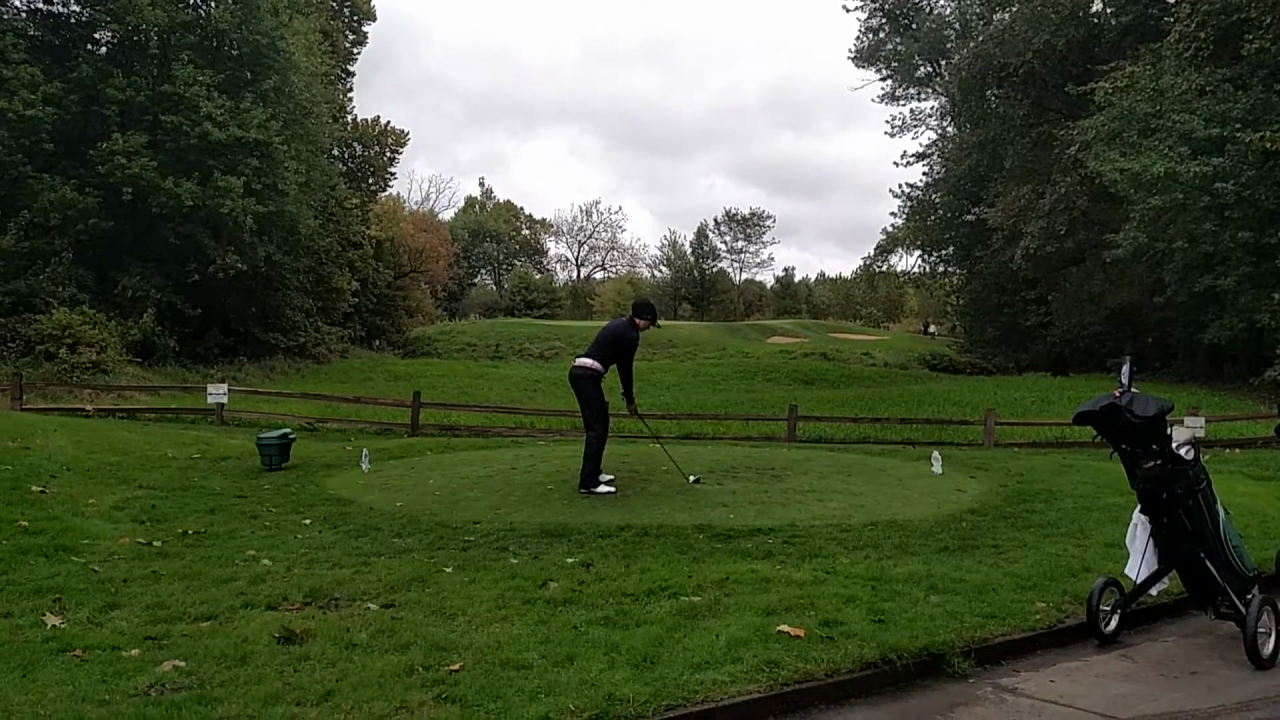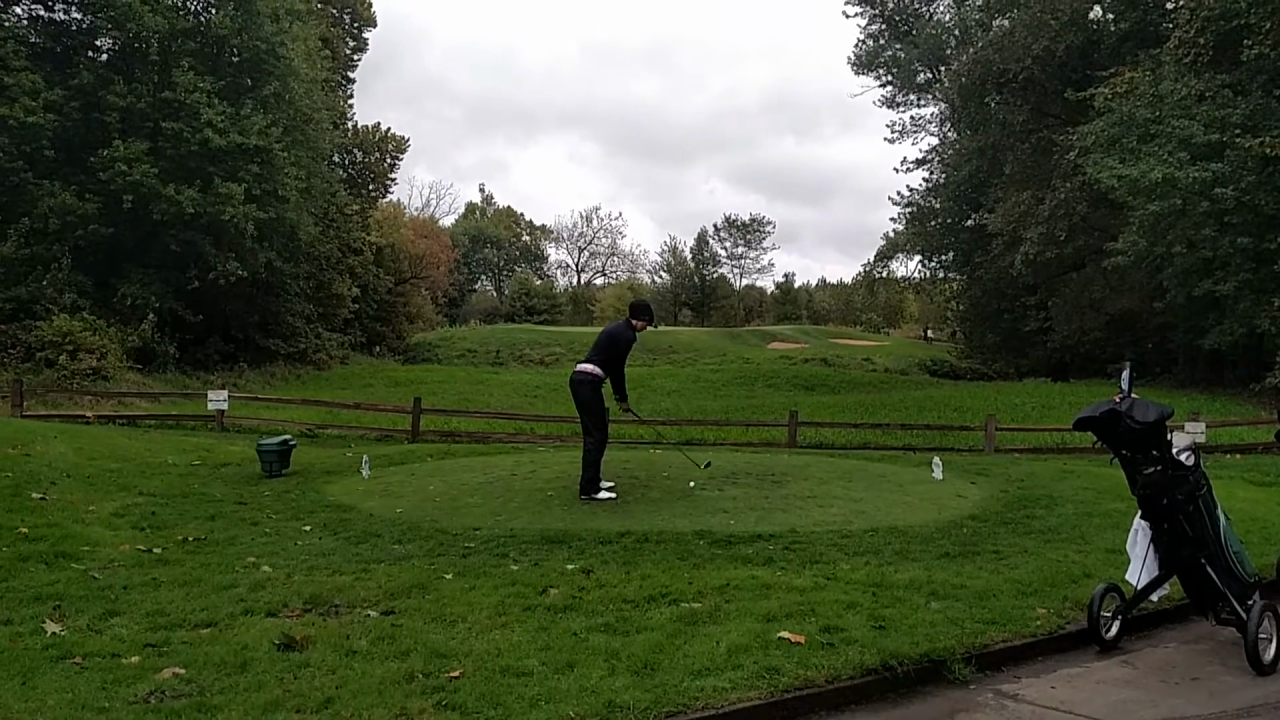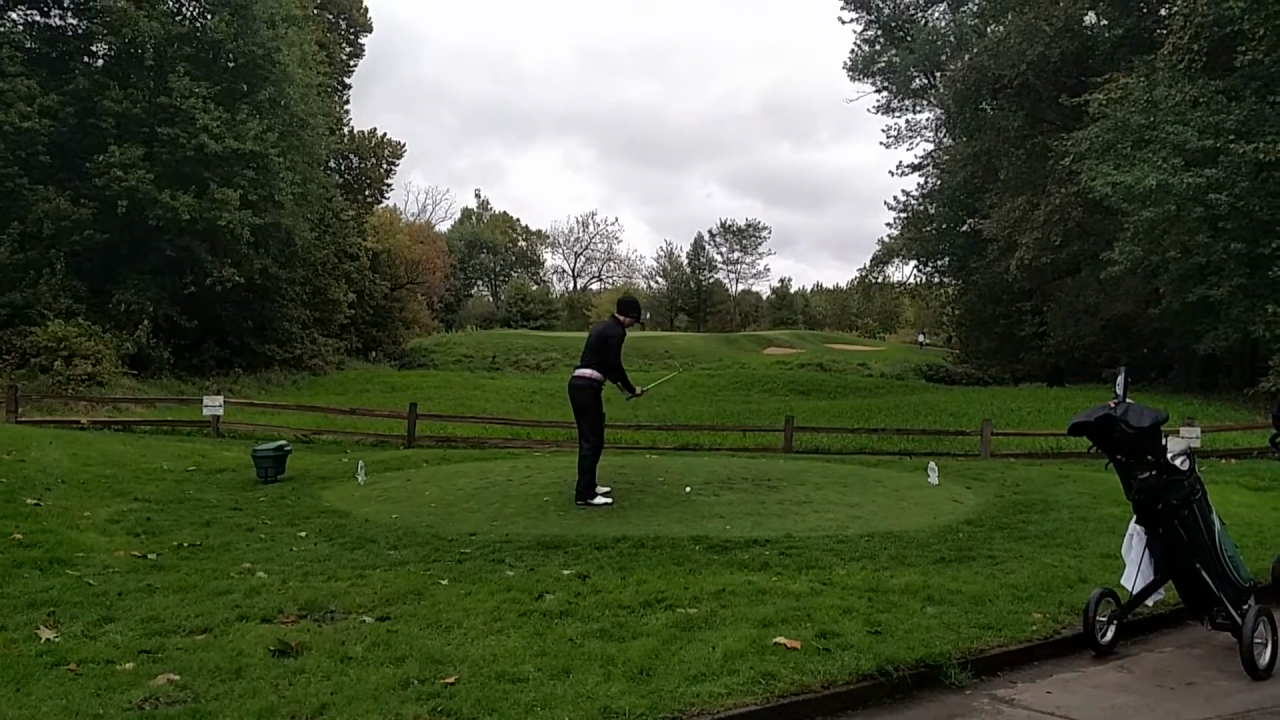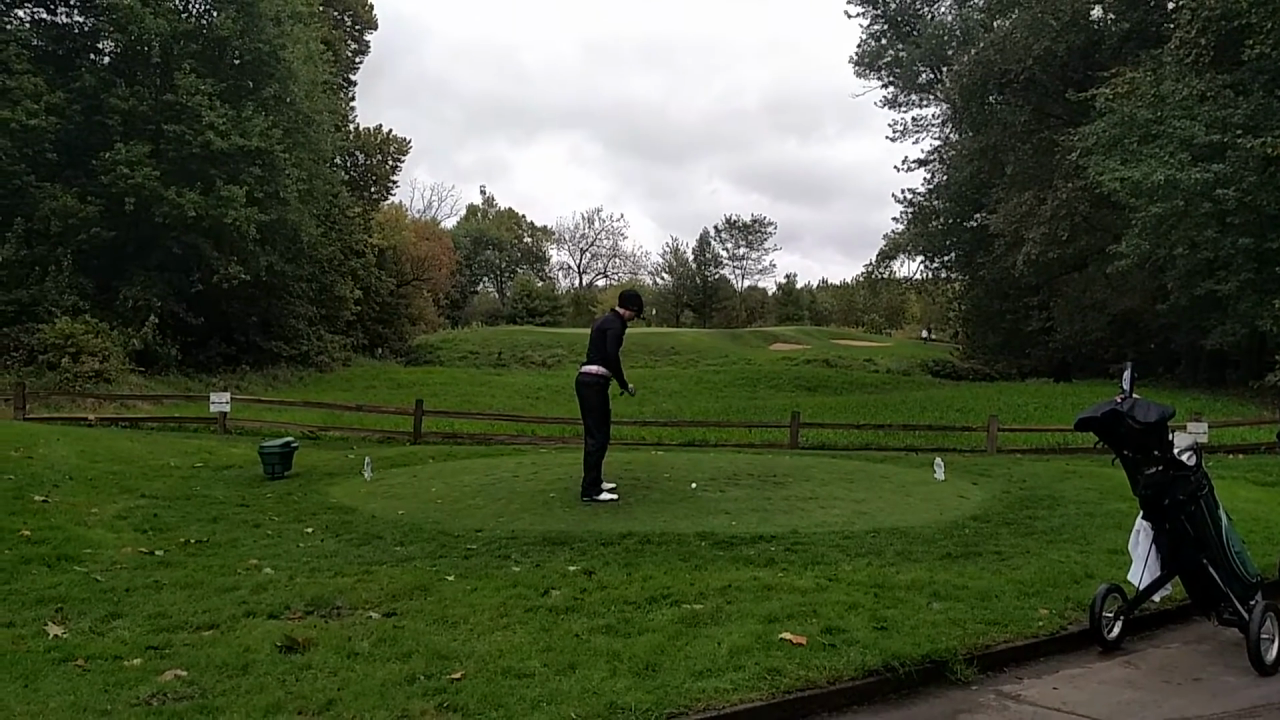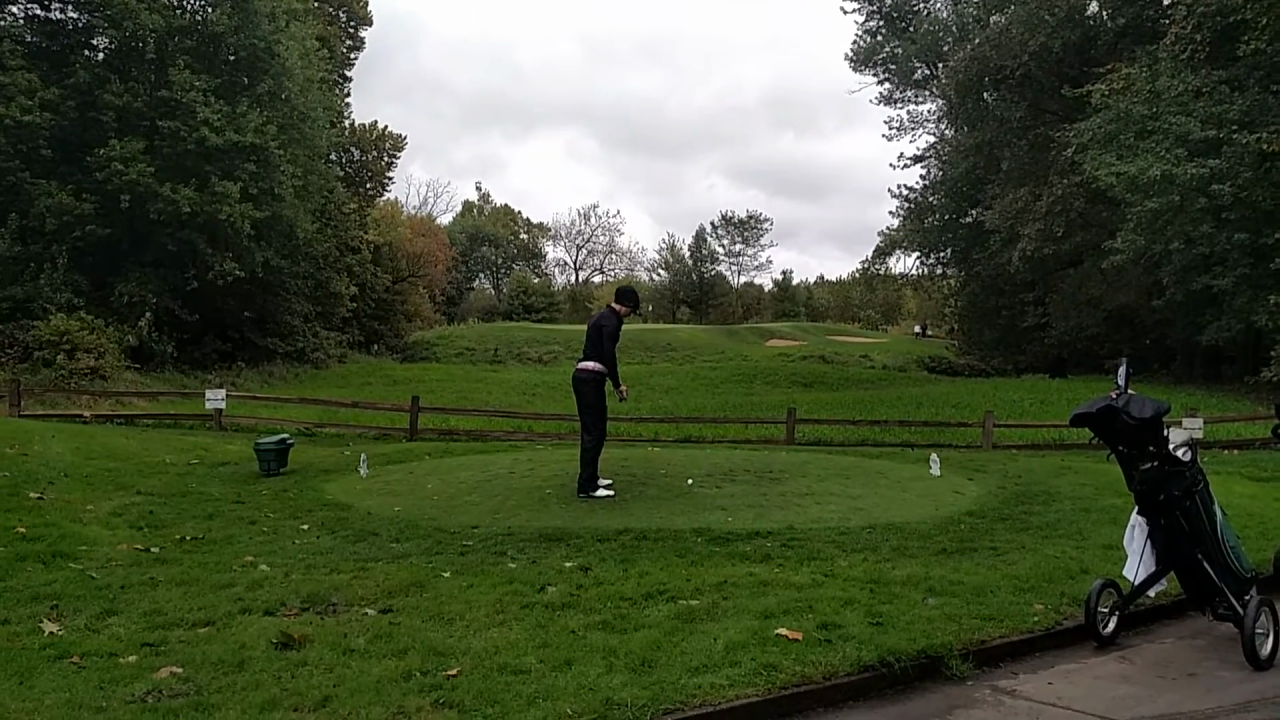
dt=0.5s
person 1, frame 1
left shoulder: (620, 324)
right shoulder: (630, 334)
left elbow: (621, 364)
right elbow: (626, 369)
left wrist: (629, 393)
right wrist: (630, 400)
left hip: (581, 373)
right hip: (587, 376)
left knee: (596, 426)
right knee: (598, 428)
left ankle: (592, 473)
right ankle: (588, 483)
person 1, frame 2
left shoulder: (618, 328)
right shoulder: (626, 335)
right elbow: (617, 369)
left wrist: (619, 395)
right wrist: (623, 399)
left hip: (581, 379)
right hip: (588, 381)
left knee: (595, 432)
right knee: (597, 434)
left ankle: (592, 480)
right ankle: (589, 488)
person 1, frame 3
left shoulder: (603, 326)
right shoulder: (616, 331)
right elbow: (614, 364)
left wrist: (620, 383)
right wrist: (631, 388)
left hip: (580, 383)
right hip: (587, 386)
left knee: (590, 437)
right knee: (592, 439)
left ankle: (588, 485)
right ankle: (584, 494)
person 1, frame 4
left shoulder: (604, 320)
right shoulder: (615, 324)
right elbow: (612, 356)
left wrist: (618, 379)
right wrist: (624, 383)
left hip: (587, 379)
right hip: (594, 382)
left knee: (596, 433)
right knee: (598, 435)
left ankle: (594, 481)
right ankle: (590, 490)
person 1, frame 5
left shoulder: (601, 316)
right shoulder: (611, 320)
right elbow: (608, 354)
left wrist: (613, 381)
right wrist: (617, 384)
left hip: (585, 376)
right hip: (591, 378)
left knee: (593, 430)
right knee: (594, 431)
left ankle: (590, 478)
right ankle: (586, 486)
